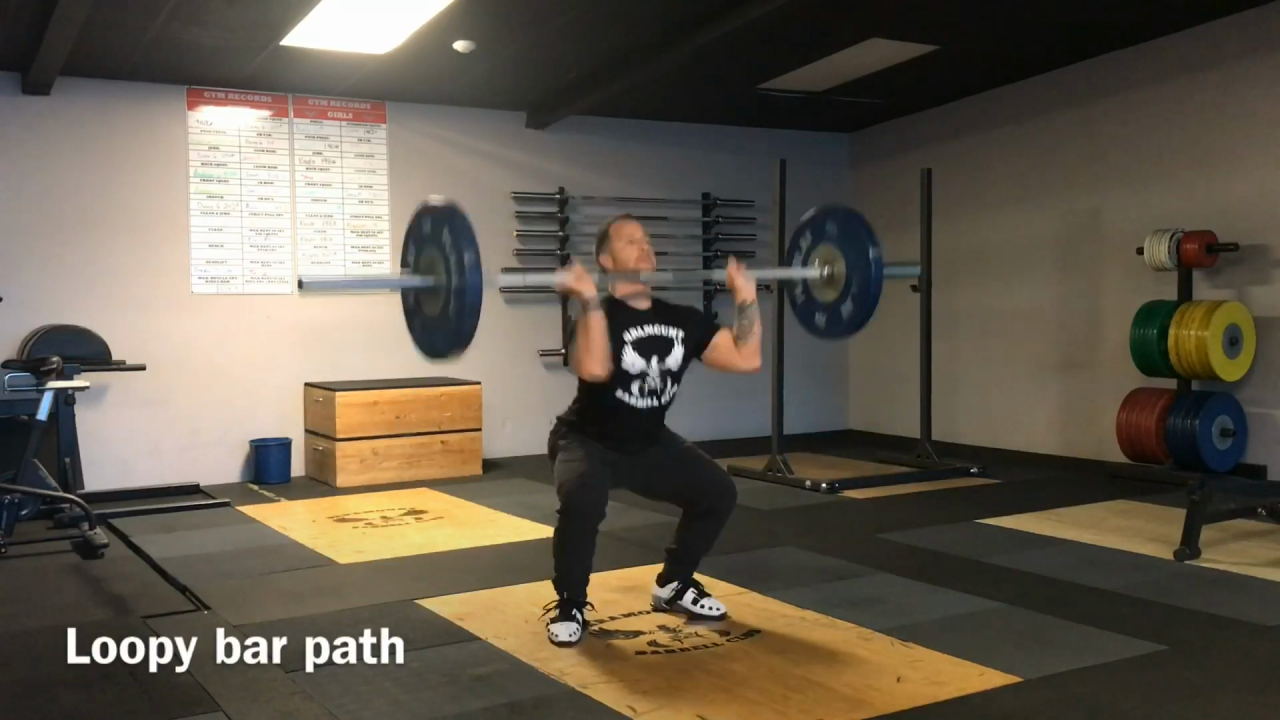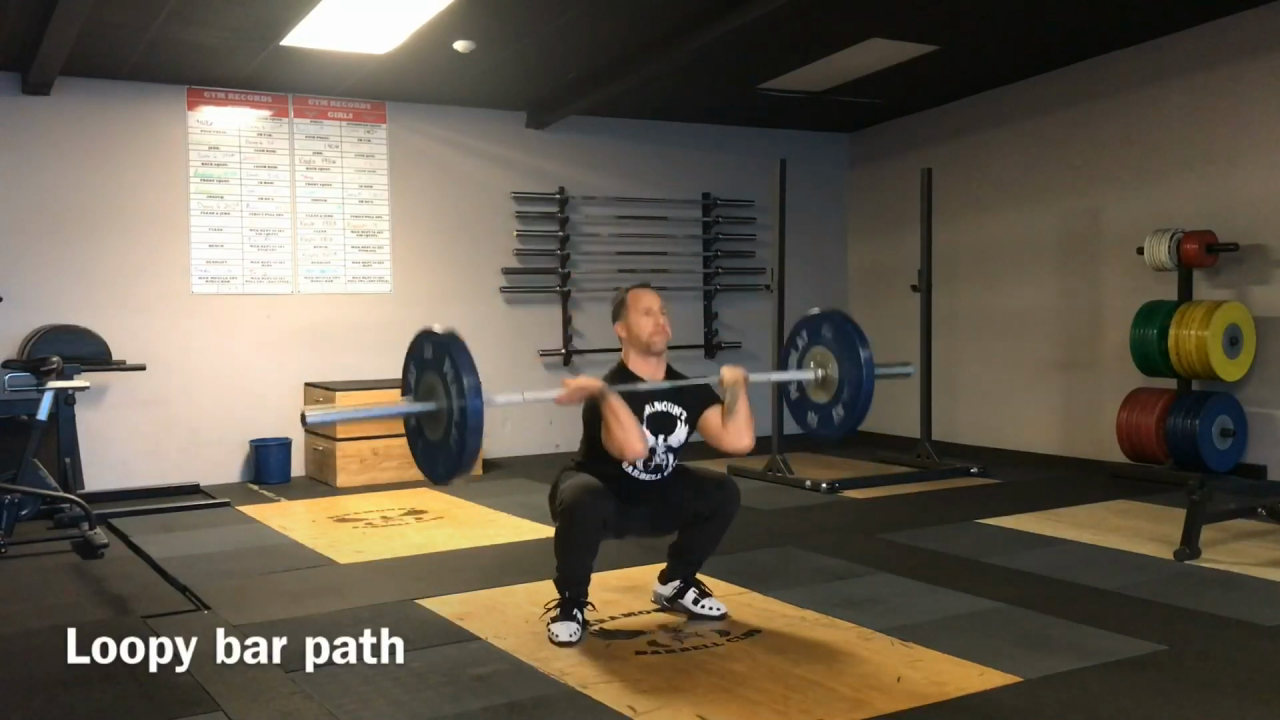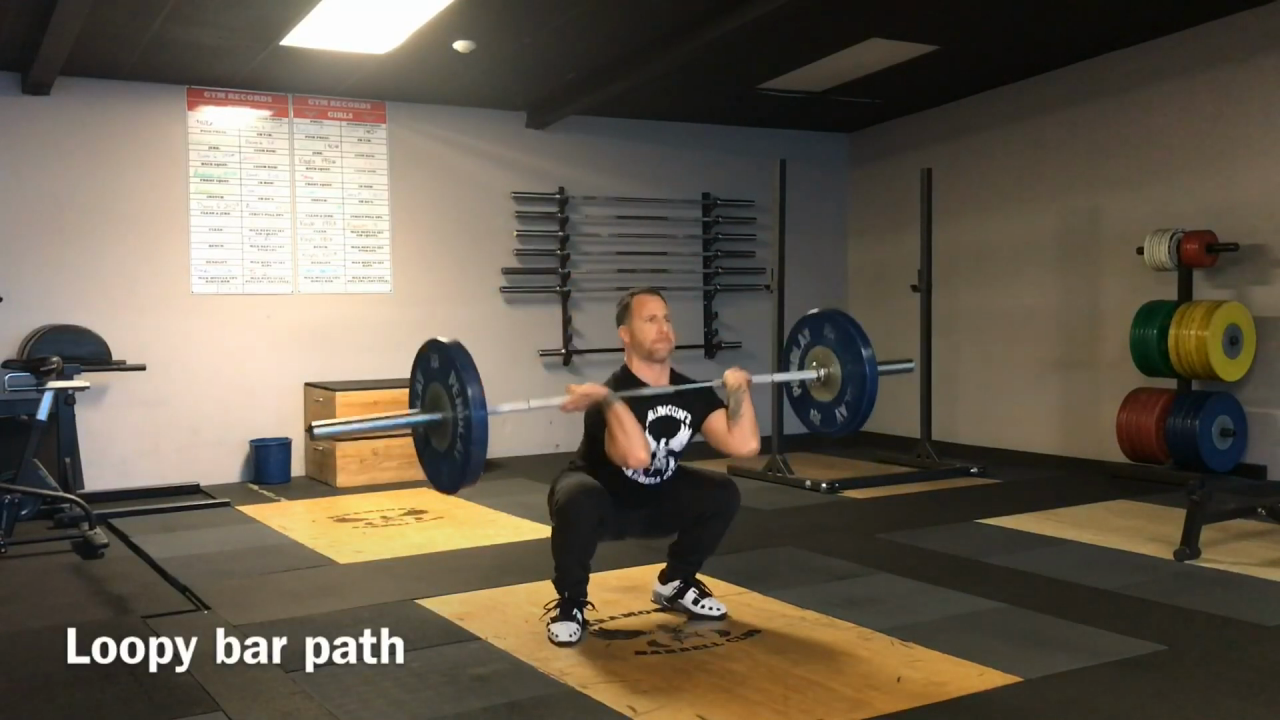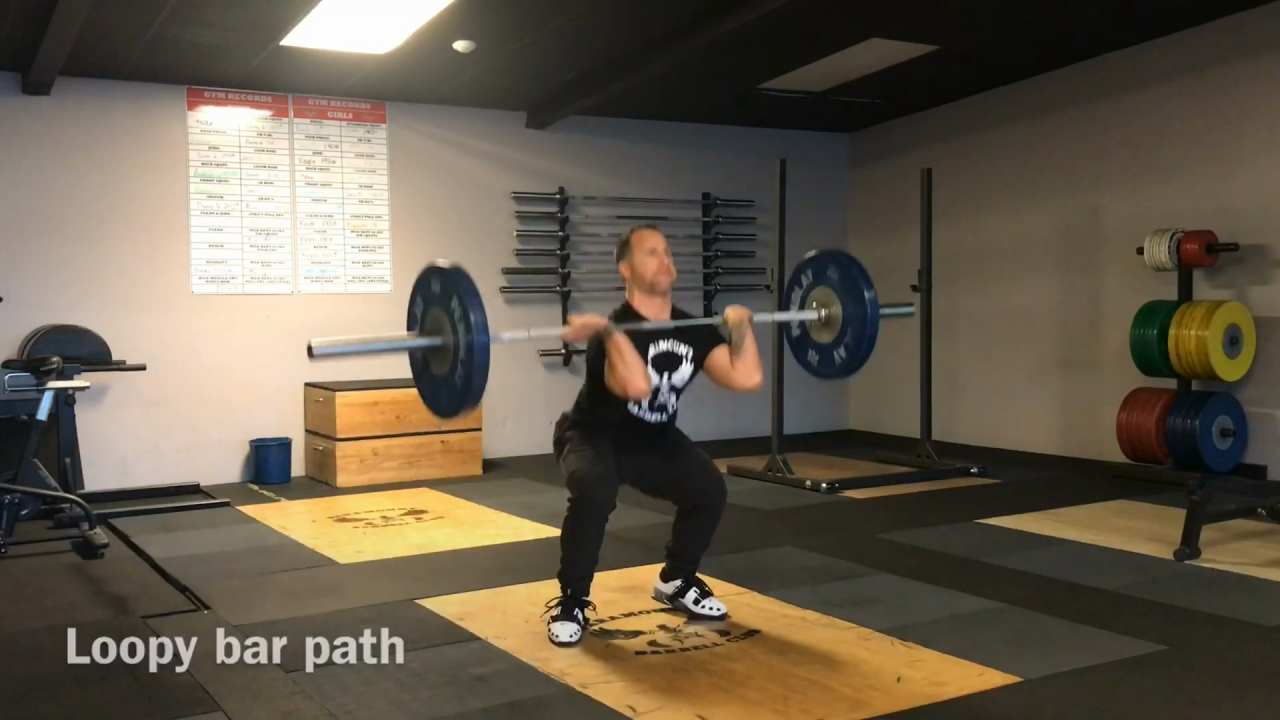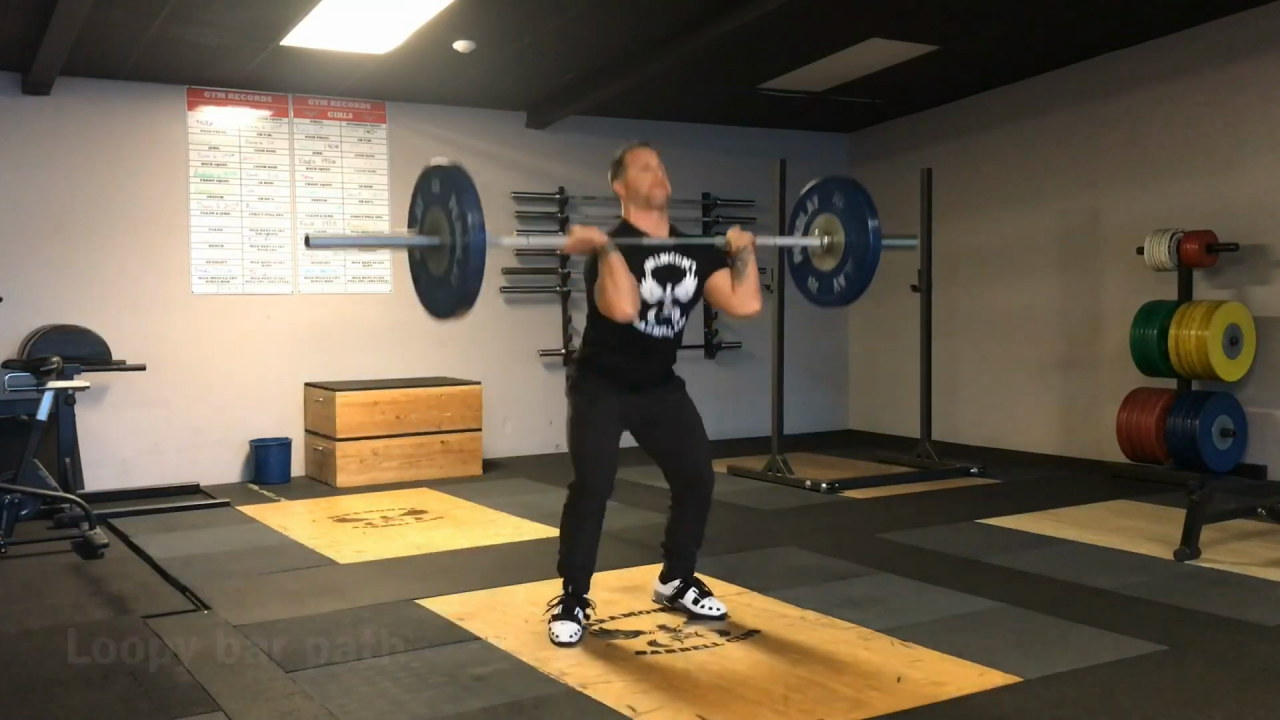
dt=0.3s
person 1, frame 1
left shoulder: (683, 319)
right shoulder: (602, 315)
left elbow: (746, 360)
right elbow: (593, 369)
left wrist: (745, 299)
right wrist: (587, 300)
left hip: (649, 442)
right hip: (587, 441)
left knee: (718, 492)
right knee: (582, 498)
left ankle: (673, 584)
right ankle: (569, 603)
person 1, frame 2
left shoulder: (688, 390)
right shoulder: (611, 392)
left elbow: (739, 441)
right elbow: (631, 448)
left wrist: (733, 386)
right wrist: (599, 394)
left hip: (655, 495)
right hip: (596, 489)
left knee: (723, 495)
right knee: (584, 506)
left ankle: (676, 582)
right ankle: (570, 603)
person 1, frame 3
left shoulder: (691, 394)
right shoulder: (613, 398)
left elbow: (745, 444)
right elbow: (636, 456)
left wrist: (737, 389)
right wrist: (606, 399)
left hip: (653, 499)
right hip: (594, 492)
left knee: (722, 496)
right knee: (580, 506)
left ankle: (675, 583)
right ankle: (569, 603)
person 1, frame 4
left shoulder: (693, 331)
right shoulder: (614, 333)
left elbow: (748, 378)
right elbow: (636, 385)
left wrist: (739, 324)
right wrist: (606, 328)
left hip: (655, 441)
right hip: (594, 438)
left knee: (709, 489)
right knee: (594, 493)
left ankle: (676, 580)
right ankle: (572, 602)
person 1, frame 5
left shoulder: (695, 250)
right shoulder: (611, 248)
left elbow: (746, 302)
right elbow: (622, 307)
left wrist: (742, 249)
right wrist: (605, 250)
left hip: (661, 386)
right hip: (601, 385)
left knee: (695, 477)
right knee: (593, 483)
left ankle: (676, 581)
right ankle: (571, 599)
